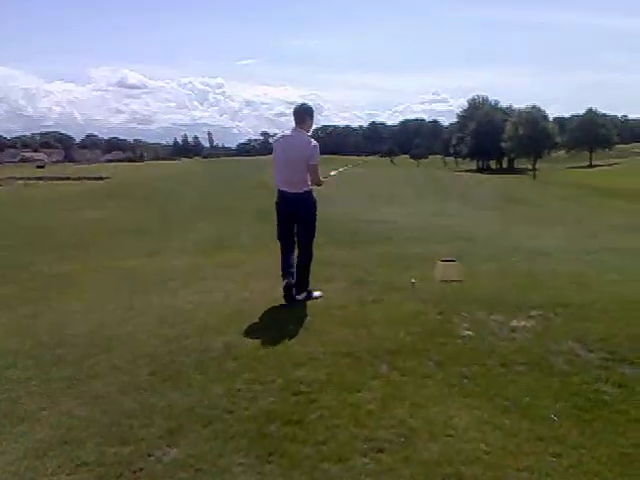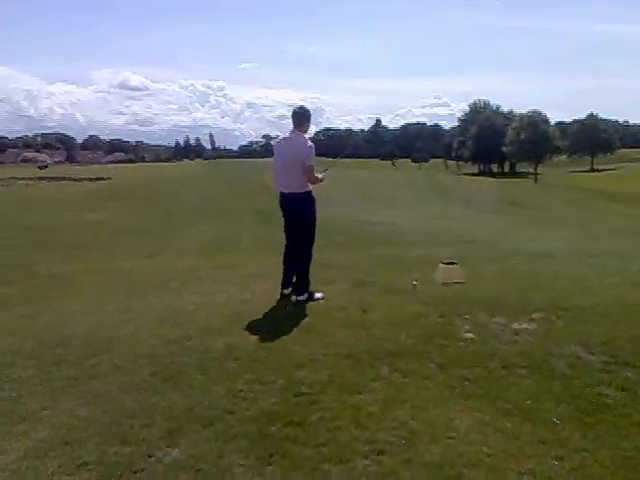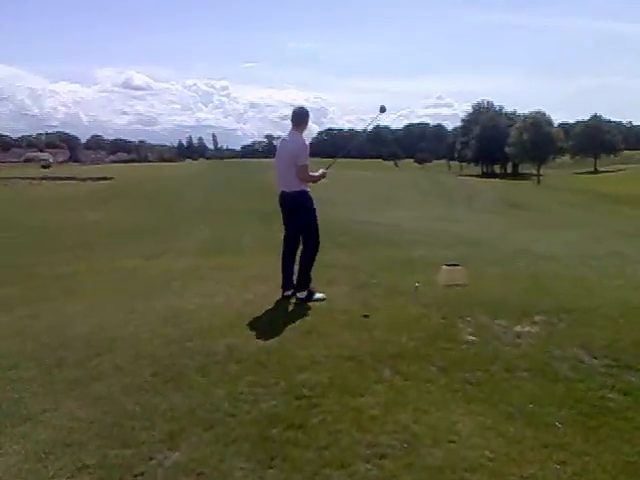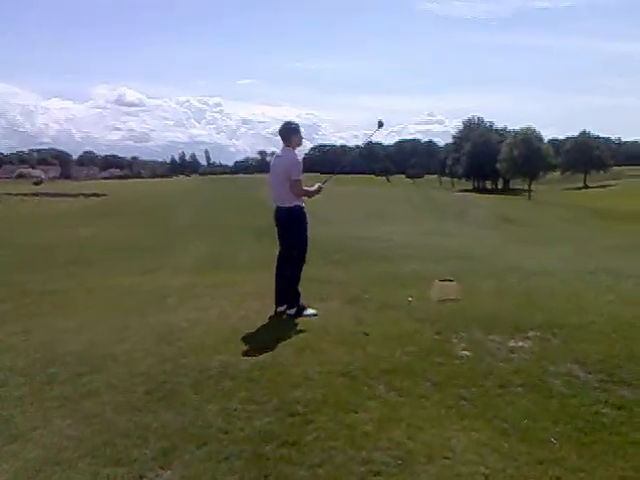
dt=0.3s
person 1, frame 1
left shoulder: (278, 141)
right shoulder: (311, 144)
left elbow: (280, 169)
right elbow: (314, 178)
right wrist: (319, 181)
left hip: (283, 198)
right hip: (303, 199)
left knee: (286, 243)
right knee: (305, 246)
left ankle: (288, 279)
right ankle: (301, 290)
person 1, frame 2
left shoulder: (279, 143)
right shoulder: (307, 145)
right elbow: (310, 177)
right wrist: (320, 178)
left hip: (285, 197)
right hip: (302, 199)
left knee: (291, 242)
right knee: (305, 245)
left ankle: (287, 286)
right ankle: (302, 291)
person 1, frame 3
left shoulder: (283, 142)
right shoulder: (301, 144)
right elbow: (303, 176)
left wrist: (313, 177)
right wrist: (319, 175)
left hip: (285, 196)
right hip: (299, 197)
left knee: (290, 242)
right knee: (311, 242)
left ankle: (287, 287)
right ankle: (303, 289)
person 1, frame 4
left shoulder: (277, 158)
right shoulder: (294, 159)
right elbow: (297, 190)
left wrist: (309, 192)
right wrist: (314, 190)
left hip: (280, 211)
right hip: (294, 213)
left knee: (284, 257)
right knee: (296, 259)
left ankle: (281, 303)
right ankle: (293, 305)
